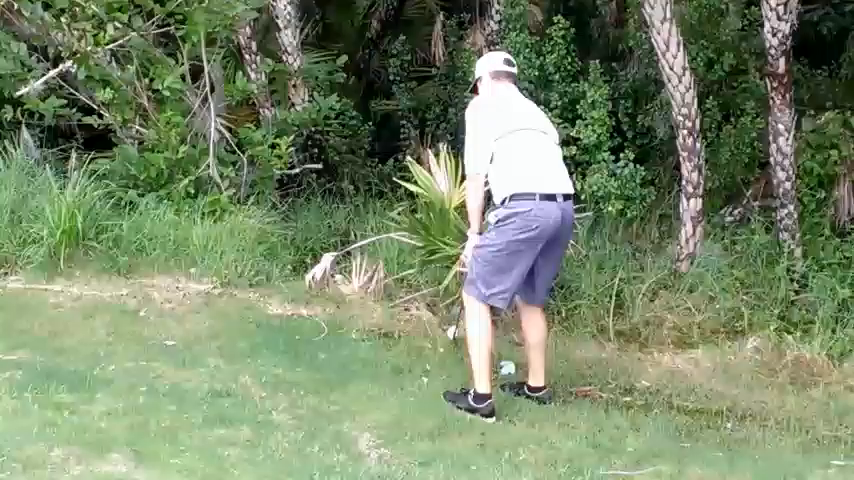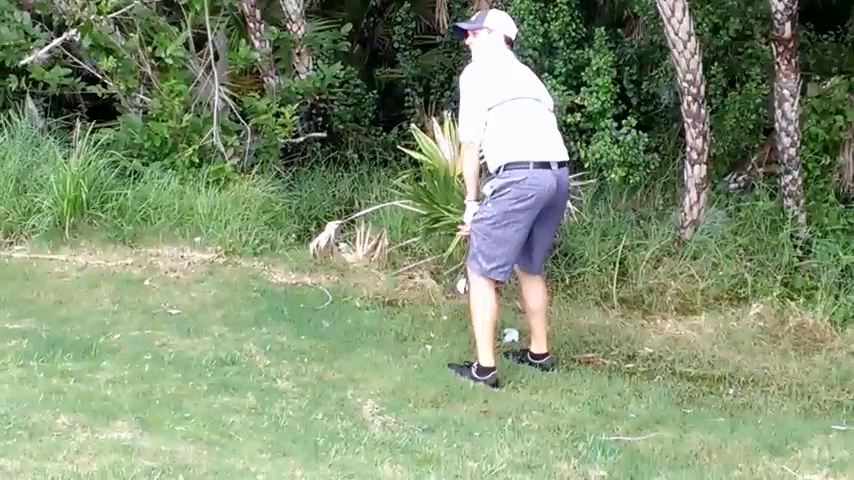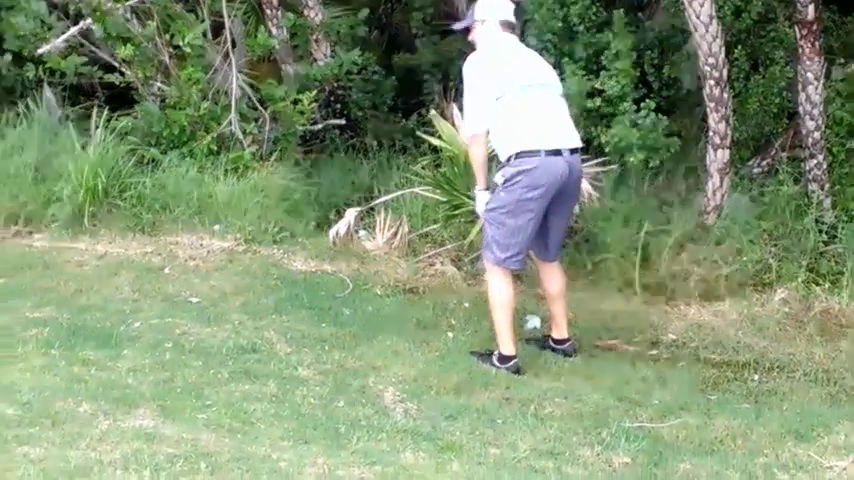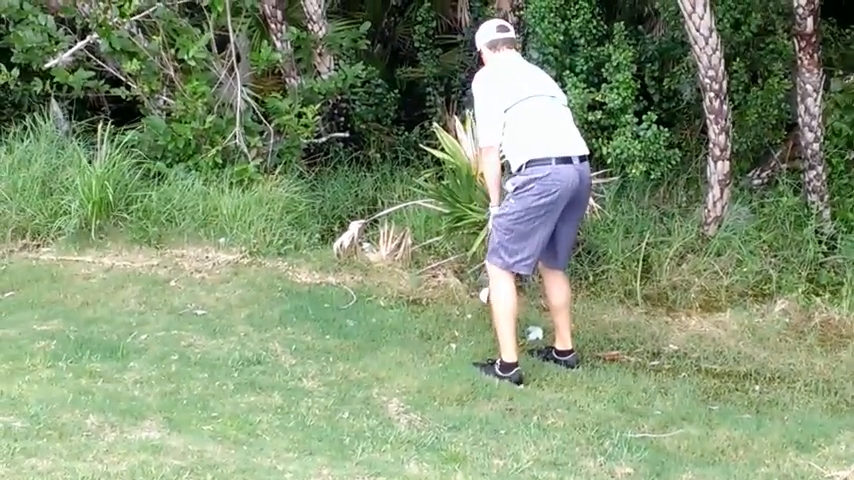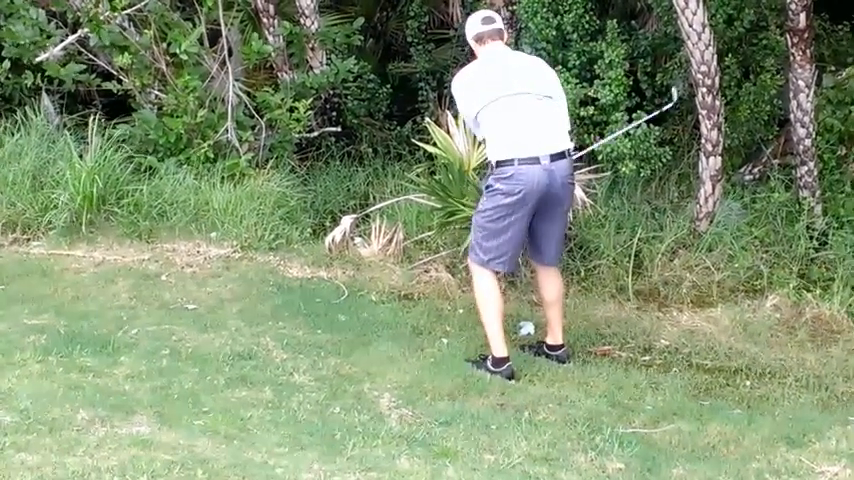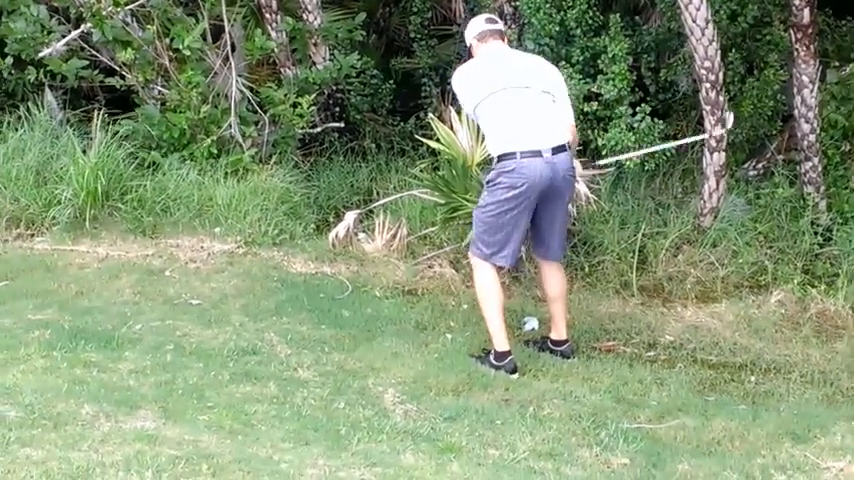
dt=0.5s
person 1, frame 1
left shoulder: (483, 105)
right shoulder: (534, 111)
left elbow: (476, 175)
left wrist: (473, 234)
left hip: (525, 207)
right hip: (563, 207)
left knee: (476, 296)
right knee: (530, 300)
left ankle: (481, 396)
right ankle: (537, 385)
person 1, frame 2
left shoulder: (478, 71)
right shoulder: (527, 75)
left elbow: (470, 141)
left wrist: (471, 202)
left hip: (520, 176)
right hip: (558, 173)
left knee: (481, 272)
right knee: (529, 268)
left ankle: (485, 368)
right ankle: (539, 352)
person 1, frame 3
left shoulder: (481, 60)
right shoulder: (536, 60)
left elbow: (476, 133)
left wrist: (482, 189)
left hip: (530, 163)
right hip: (571, 160)
left knee: (497, 261)
right knee: (547, 254)
left ankle: (505, 356)
right ankle: (561, 338)
person 1, frame 4
left shoulder: (488, 76)
right shoulder: (540, 75)
left elbow: (489, 147)
left wrist: (495, 205)
left hip: (542, 172)
right hip: (579, 169)
left knee: (499, 266)
right knee: (552, 264)
left ankle: (507, 364)
right ankle: (564, 349)
person 1, frame 5
left shoulder: (466, 78)
right shoulder: (538, 66)
right elbow: (562, 124)
left hip: (514, 172)
right hip: (560, 166)
left knee: (482, 265)
right knee: (546, 261)
left ankle: (499, 360)
right ankle: (555, 344)
person 1, frame 6
left shoulder: (465, 74)
right shoulder: (541, 64)
right elbow: (570, 130)
left hip: (517, 165)
right hip: (559, 161)
left knee: (482, 259)
right knee: (549, 255)
left ankle: (501, 353)
right ankle: (559, 339)
